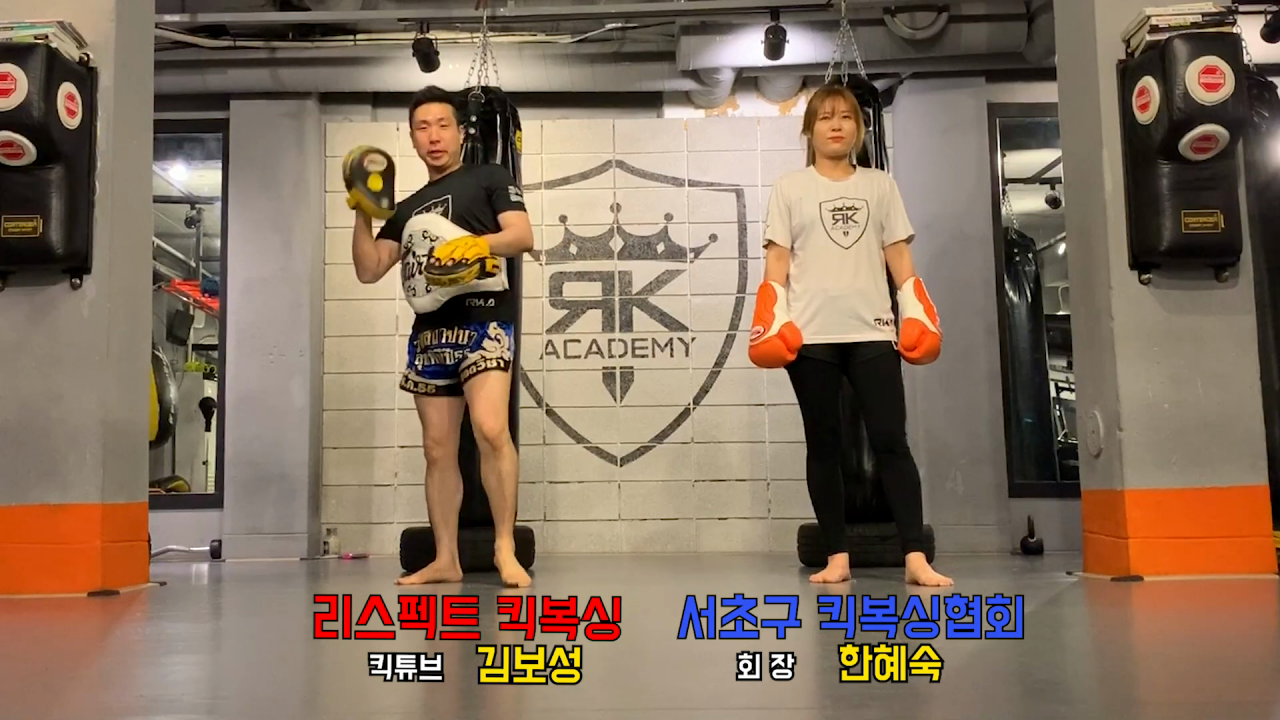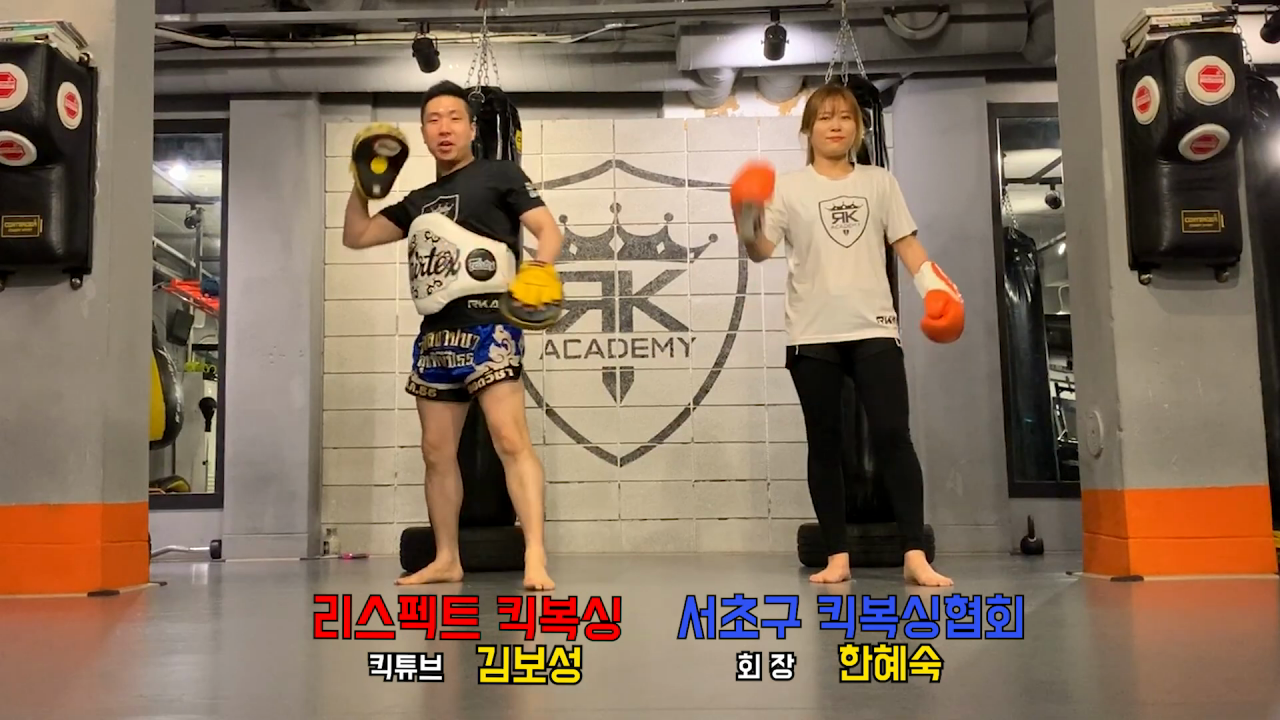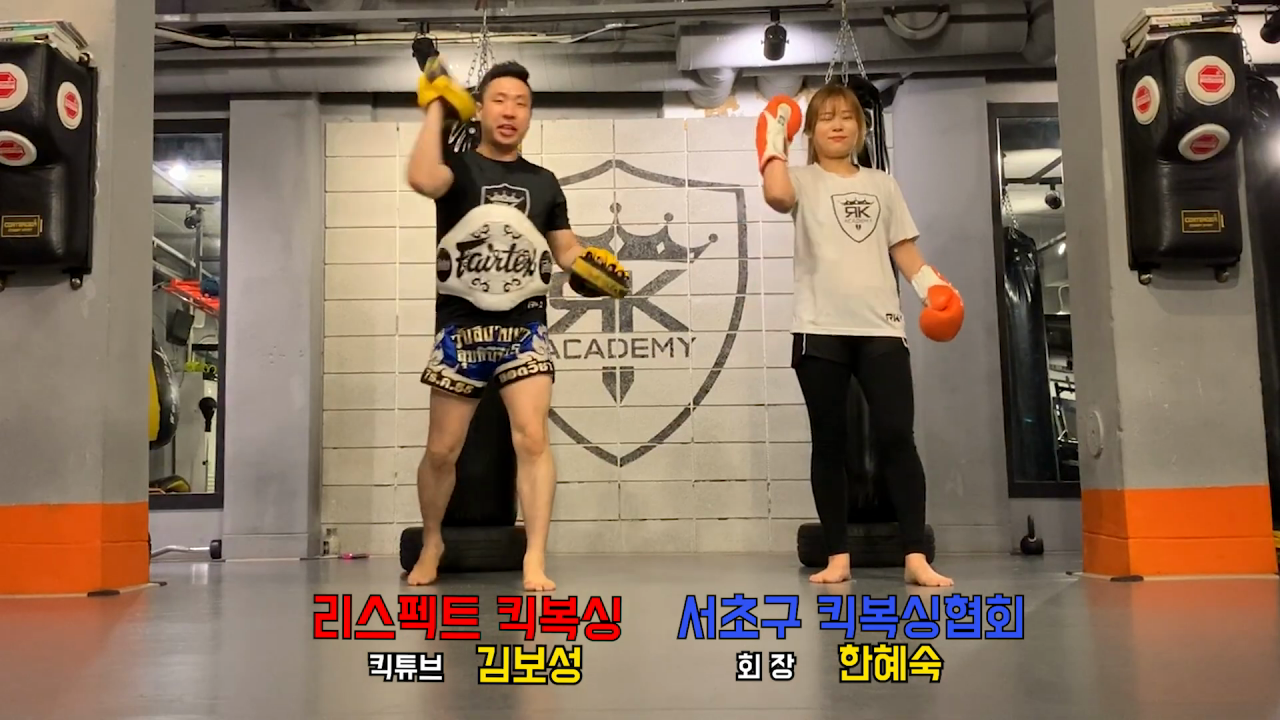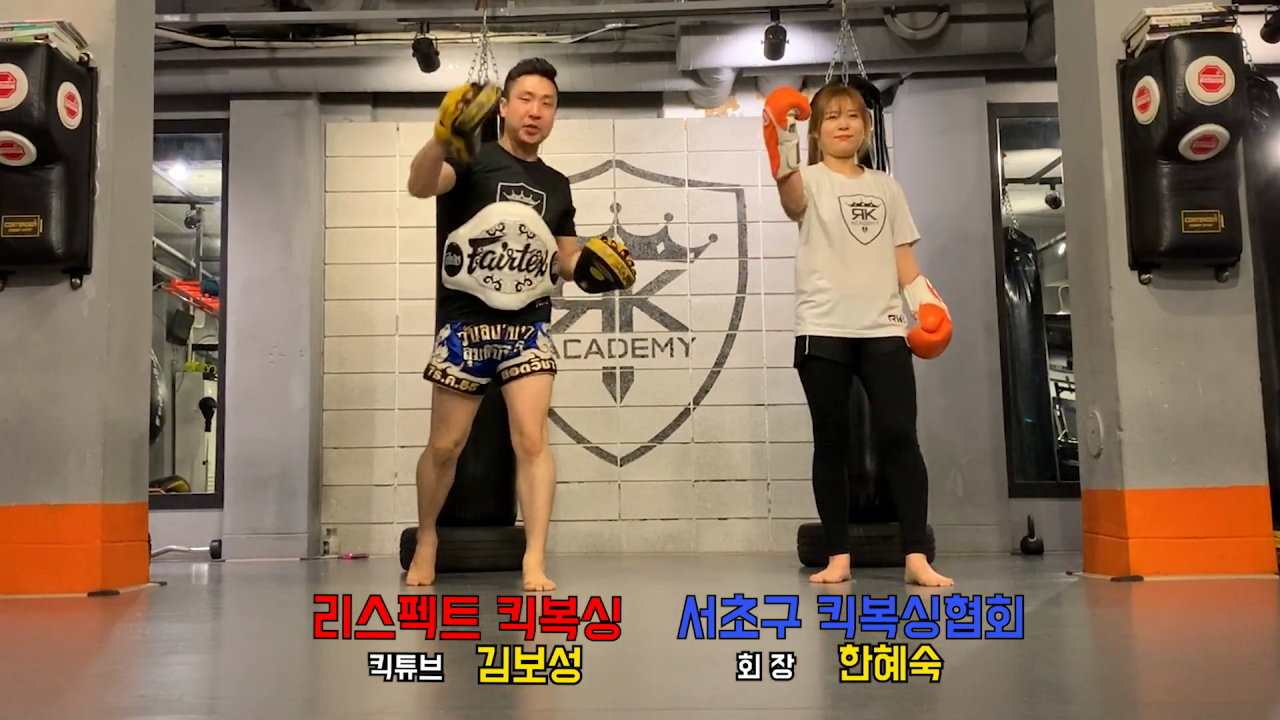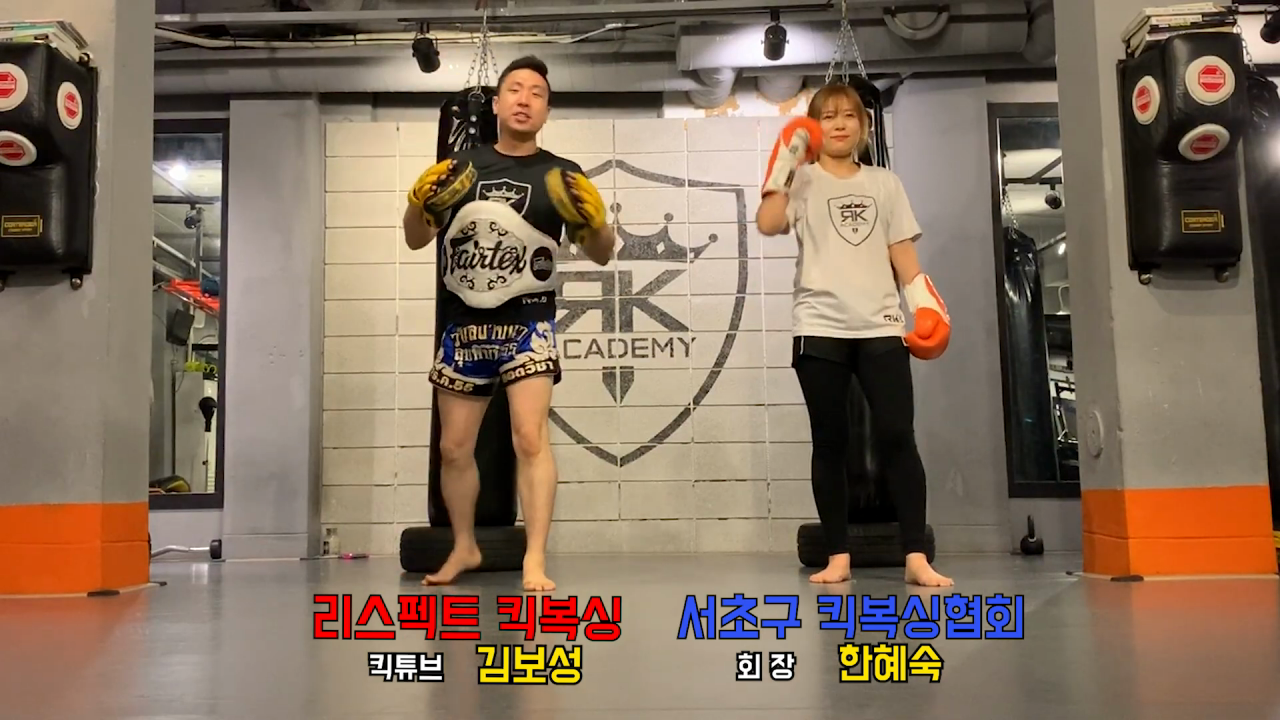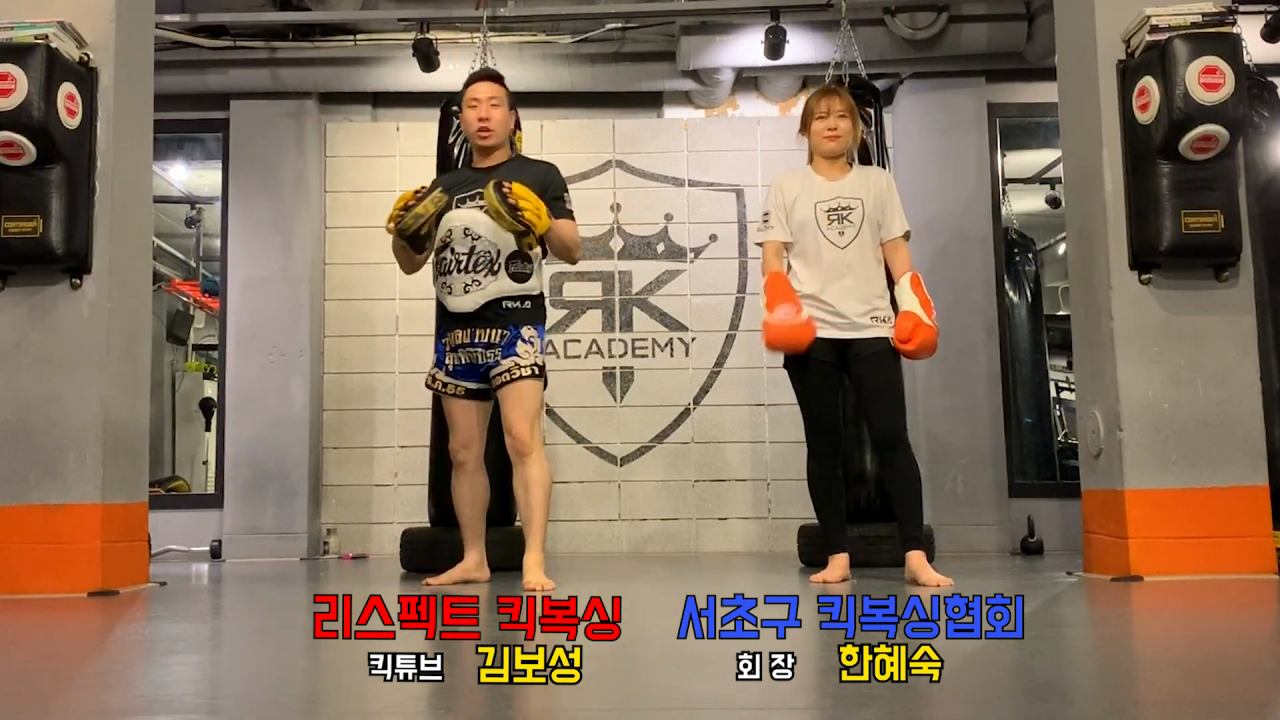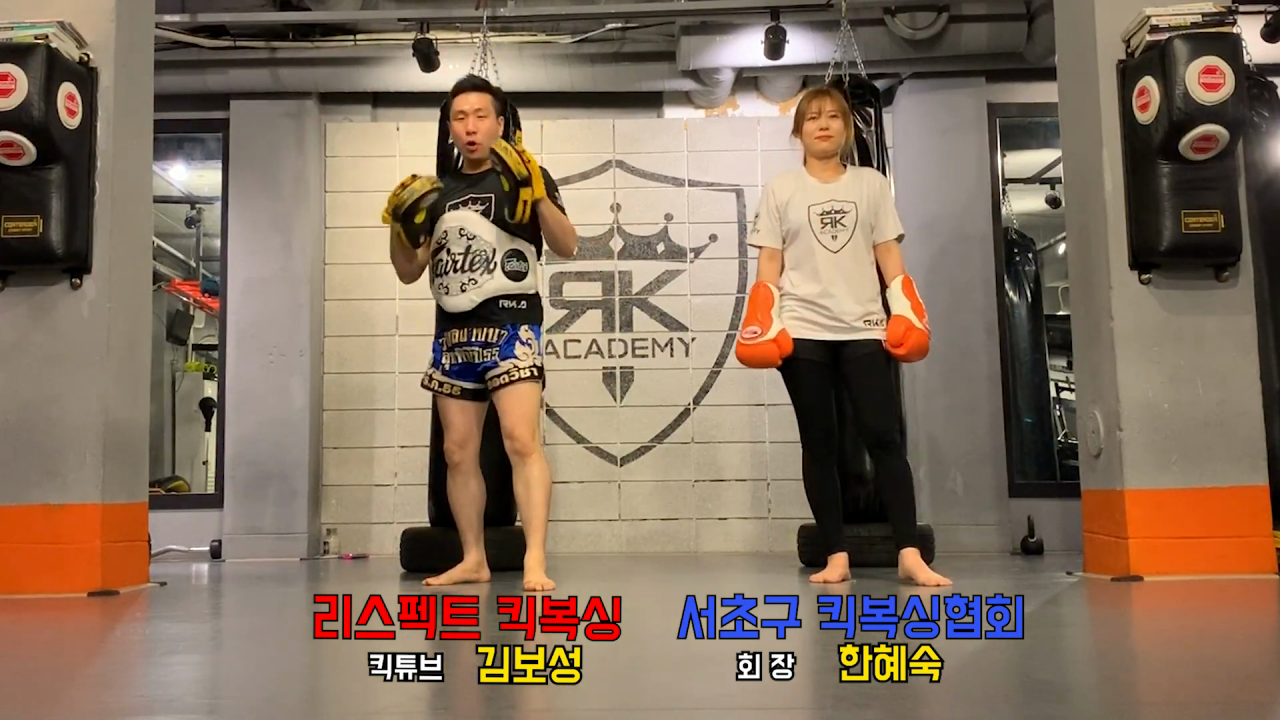
dt=0.3s
person 1, frame 1
left shoulder: (490, 178)
right shoulder: (410, 207)
left elbow: (522, 235)
right elbow: (368, 271)
left wrist: (478, 245)
right wrist: (361, 208)
left hip: (482, 322)
right hip: (429, 333)
left knee: (491, 431)
right knee: (438, 449)
left ankle: (505, 548)
right ankle: (446, 559)
person 1, frame 2
left shoulder: (498, 174)
right shoulder: (420, 200)
left elbow: (547, 229)
right elbow: (355, 236)
left wrist: (540, 269)
right wrist: (362, 180)
left hip: (487, 327)
right hip: (435, 334)
left knee: (511, 440)
right knee: (437, 452)
left ankle: (535, 561)
right ankle: (446, 559)
person 1, frame 3
left shoulder: (543, 181)
right shoulder: (458, 168)
left elbow: (566, 251)
right elbow: (419, 177)
left wrist: (592, 265)
right wrist: (436, 110)
left hip: (523, 327)
right hip: (461, 327)
left knee: (532, 439)
right knee: (441, 449)
left ankle: (534, 562)
right ankle: (431, 542)
person 1, frame 4
left shoulder: (557, 185)
right shoulder: (473, 157)
left elbow: (565, 259)
right elbow: (420, 185)
left wrist: (599, 265)
right wrist: (444, 132)
left hip: (528, 326)
right hip: (465, 323)
left knee: (531, 439)
right knee: (445, 445)
left ankle: (534, 563)
right ankle: (426, 539)
person 1, frame 5
left shoulder: (560, 174)
right shoulder: (464, 166)
left elbow: (600, 252)
right elbow: (415, 239)
left wrist: (591, 217)
right wrist: (420, 202)
left hip: (527, 324)
right hip: (463, 324)
left knee: (531, 439)
right knee: (454, 447)
left ankle: (534, 562)
right ankle: (464, 546)
person 1, frame 6
left shoulder: (538, 175)
right shoulder: (446, 186)
left elbow: (572, 251)
right elbow: (412, 263)
left wrist: (539, 223)
right wrist: (403, 231)
left hip: (515, 326)
right hip: (456, 333)
left knee: (523, 439)
right knee: (463, 452)
left ankle: (534, 562)
right ankle: (473, 559)
person 1, frame 7
left shoulder: (527, 174)
right shoulder: (438, 194)
left elbow: (566, 246)
right elbow: (409, 272)
left wrist: (533, 191)
right wrist: (400, 223)
left hip: (511, 326)
right hip: (453, 334)
left knee: (522, 441)
right knee: (457, 451)
left ankle: (535, 562)
right ankle: (473, 559)
person 2, frame 1
left shoulder: (880, 184)
right shoulder: (790, 188)
left elbow: (898, 255)
right elbow: (777, 261)
left wrist: (918, 312)
right wrist: (772, 319)
left hip: (872, 332)
right hip: (810, 335)
left knee: (890, 440)
right knee: (823, 444)
left ankle: (915, 556)
right ankle: (837, 556)
person 2, frame 2
left shoulder: (879, 182)
right shoulder: (787, 187)
left elbow: (907, 245)
right elbow: (761, 249)
left wrist: (936, 289)
right wrist: (749, 217)
left hip: (874, 329)
right hip: (812, 334)
left knee: (893, 435)
right knee: (824, 443)
left ankle: (915, 555)
right ankle: (837, 556)
person 2, frame 3
left shoulder: (883, 185)
right shoulder: (804, 180)
left elbow: (905, 250)
right elbow: (777, 194)
left wrist: (937, 289)
right wrist: (774, 139)
left hip: (881, 327)
right hip: (820, 329)
left knee: (896, 436)
right knee: (829, 443)
left ankle: (916, 557)
right ankle: (837, 556)
person 2, frame 4
left shoulder: (886, 186)
right shoulder: (809, 179)
left elbow: (902, 256)
right elbow: (794, 202)
left wrist: (928, 305)
right wrist: (784, 143)
left hip: (884, 328)
right hip: (823, 329)
left knee: (899, 437)
right knee: (831, 443)
left ankle: (917, 556)
right ankle: (838, 556)
person 2, frame 5
left shoulder: (885, 183)
right shoulder: (802, 181)
left elbow: (903, 253)
right elbow: (768, 223)
left wrist: (926, 306)
right wrist: (785, 159)
left hip: (881, 327)
right hip: (819, 329)
left knee: (897, 436)
right knee: (830, 443)
left ankle: (916, 556)
right ankle: (838, 556)
person 2, frame 6
left shoulder: (877, 182)
right shoulder: (787, 187)
left elbow: (896, 250)
right elbow: (774, 257)
left wrist: (914, 307)
right wrist: (783, 308)
left hip: (871, 327)
right hip: (811, 332)
left knee: (891, 436)
right knee: (824, 443)
left ankle: (915, 555)
right ankle: (838, 556)
person 2, frame 7
left shoulder: (872, 183)
right shoulder: (780, 189)
left elbow: (888, 253)
right elbow: (769, 263)
left wrist: (906, 313)
right wrist: (763, 321)
left hip: (864, 329)
right hip: (803, 332)
left knee: (883, 436)
right knee: (819, 443)
left ankle: (909, 554)
right ankle: (836, 556)
